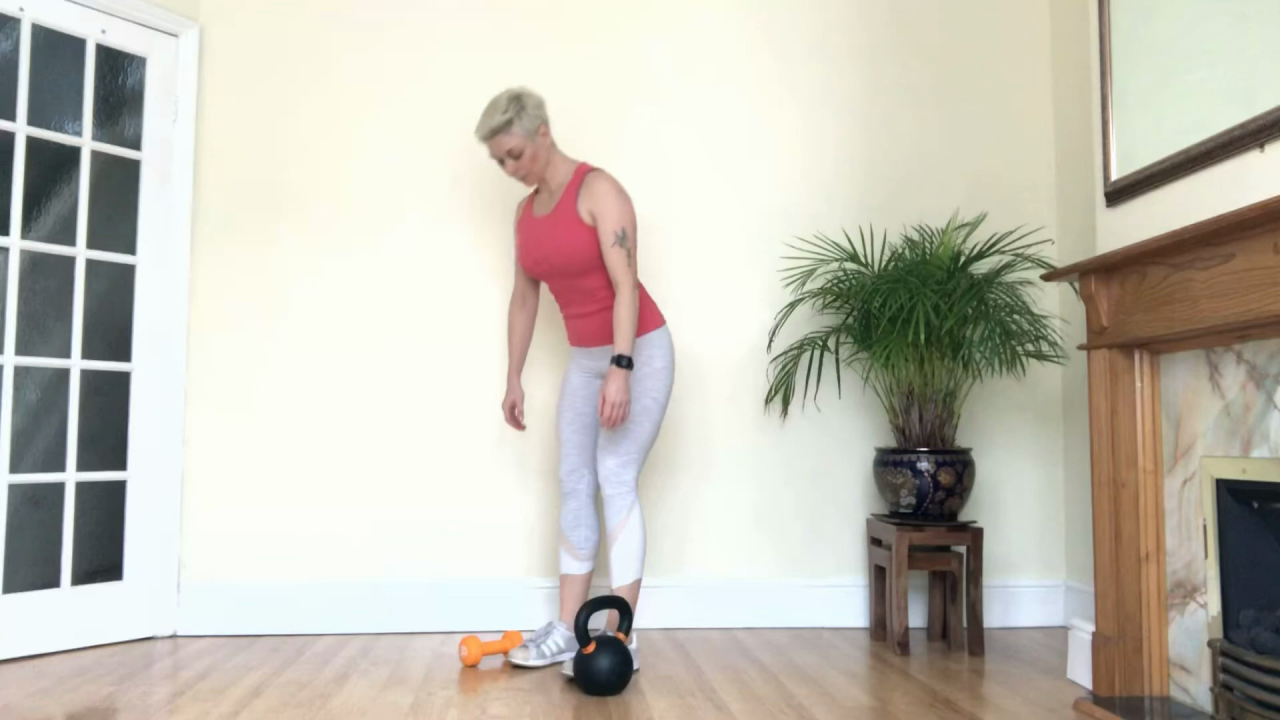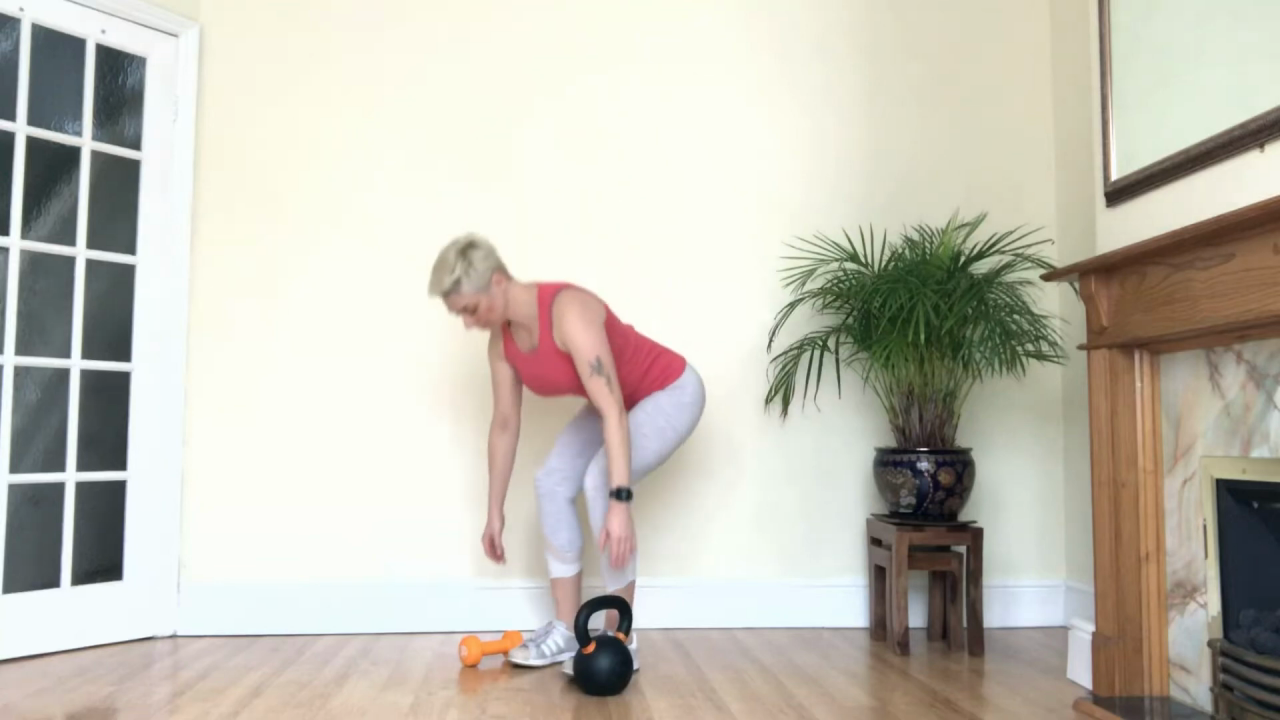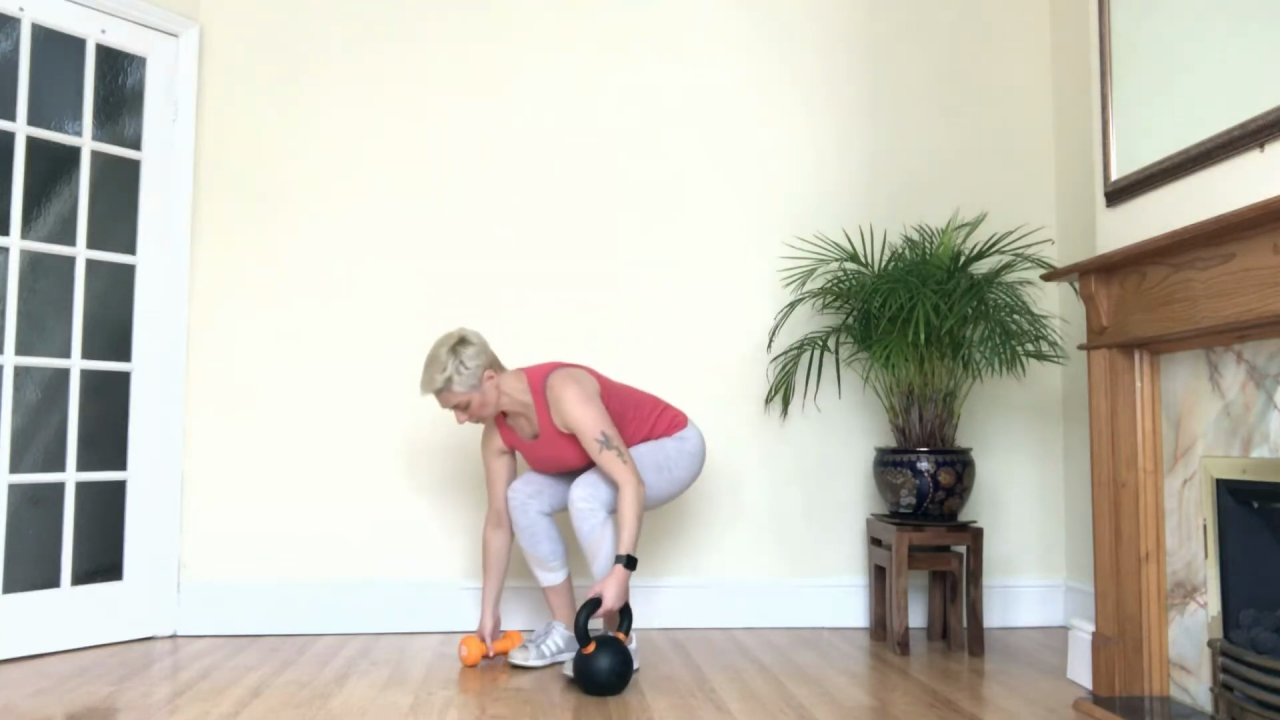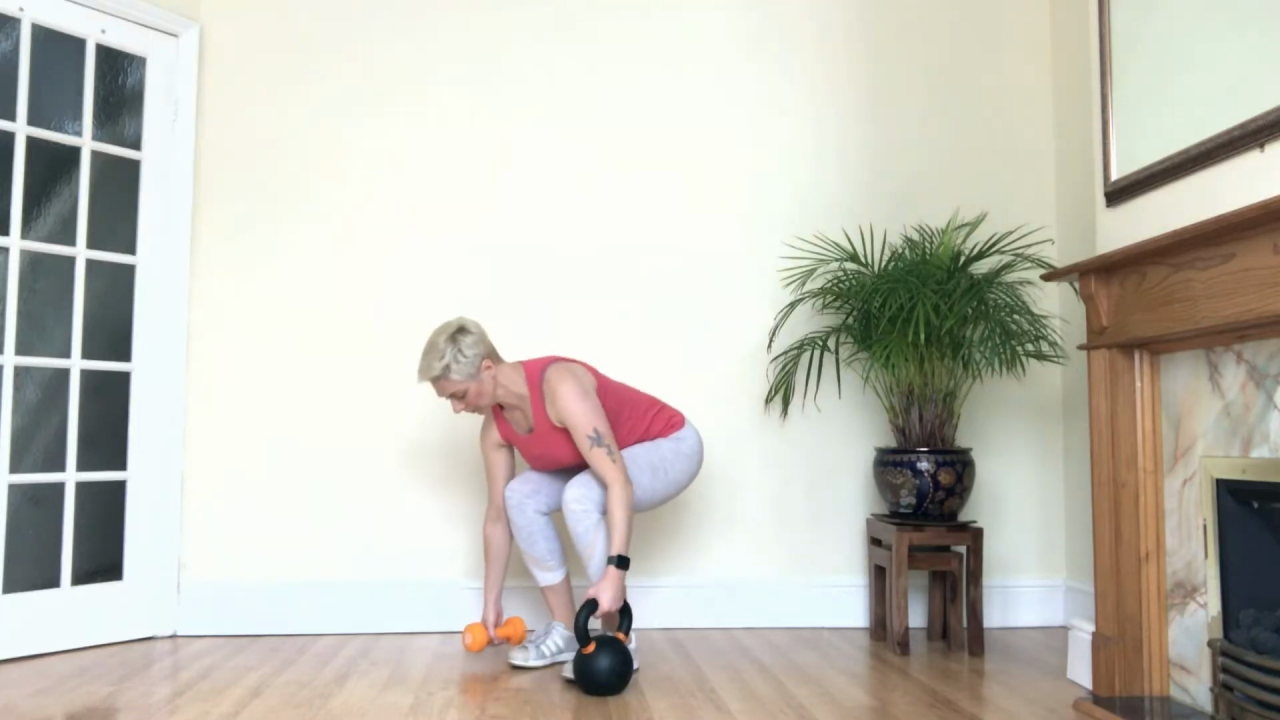
dt=0.7s
person 1, frame 1
left shoulder: (599, 189)
right shoulder: (527, 212)
left elbow: (625, 285)
right elbow: (523, 300)
left wrist: (621, 368)
right wrist: (514, 379)
left hip: (637, 351)
right hip: (583, 358)
left knee: (616, 482)
right knee: (573, 484)
left ankle: (620, 638)
right ankle: (568, 630)
person 1, frame 2
left shoulder: (568, 311)
right shoulder: (502, 340)
left elbow: (613, 413)
right elbow: (504, 424)
left wrist: (620, 500)
right wrist: (495, 512)
left hip: (670, 393)
right hip: (622, 399)
left knee: (599, 481)
right knee: (551, 482)
left ankle: (620, 639)
right ankle: (567, 630)
person 1, frame 3
left shoulder: (563, 392)
right shoulder: (497, 432)
left elbow: (630, 482)
right elbow: (498, 521)
left wrist: (621, 569)
right wrist: (488, 611)
left hip: (672, 445)
right hip: (610, 455)
left knee: (587, 495)
right knee: (524, 496)
right ankle: (565, 630)
person 1, frame 4
left shoulder: (559, 386)
right shoulder: (496, 425)
left elbow: (618, 482)
right elbow: (498, 514)
left wrist: (615, 571)
right wrist: (491, 604)
left hip: (670, 447)
right hip: (605, 455)
left knee: (580, 497)
right knee: (522, 495)
right ankle: (566, 631)
